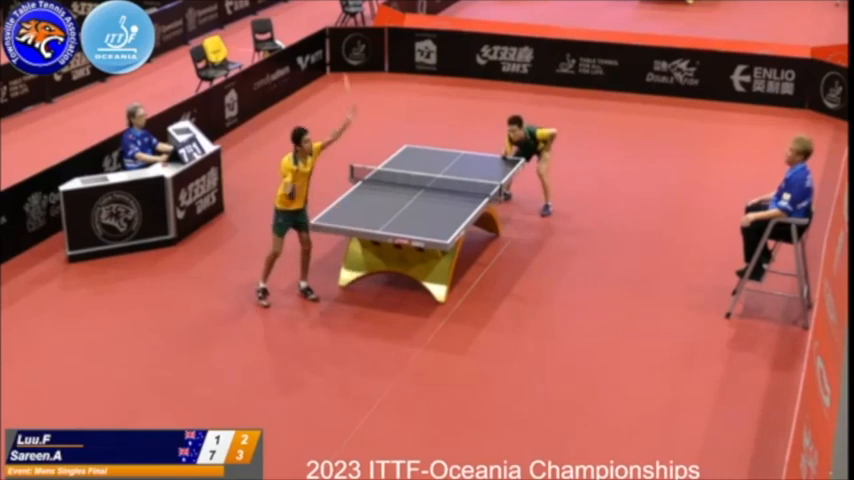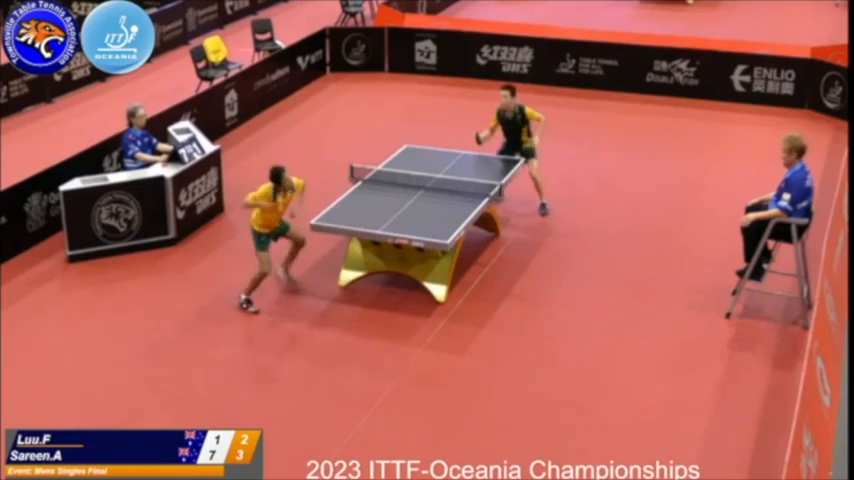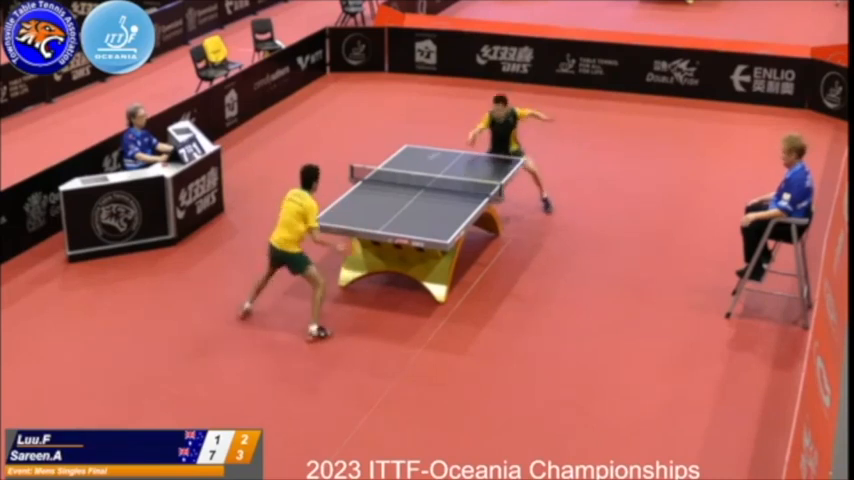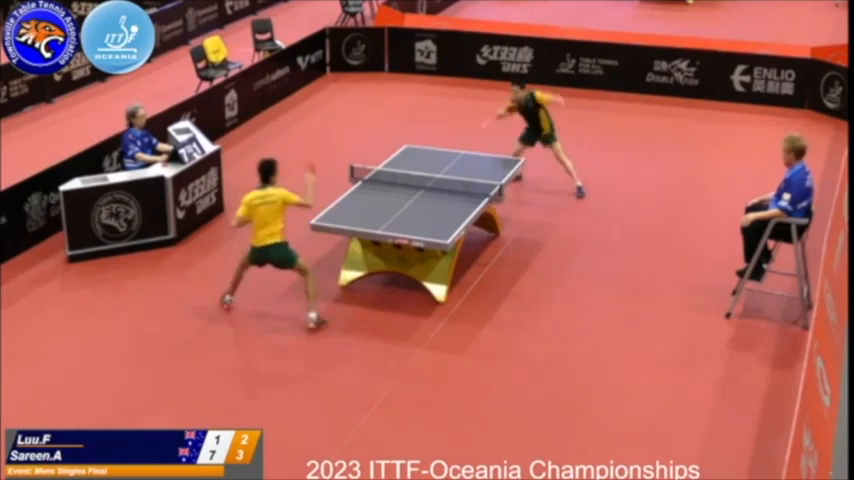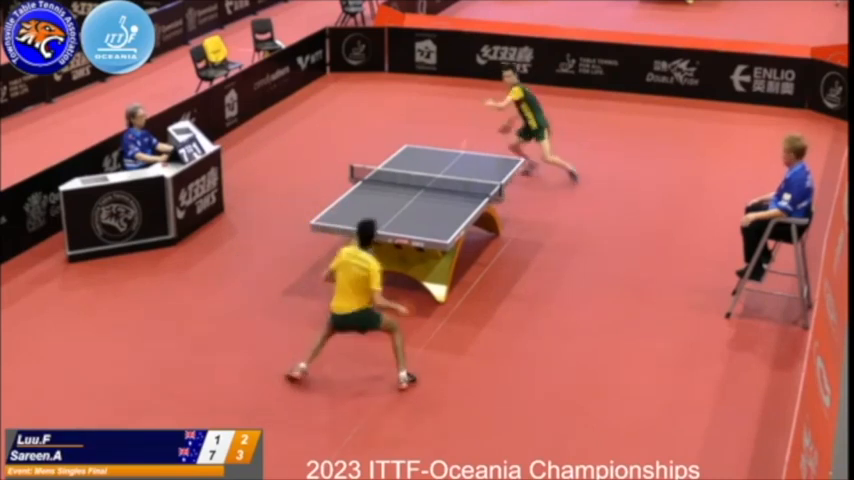
dt=1s
person 1, frame 1
left shoulder: (312, 151)
right shoulder: (287, 163)
left elbow: (332, 138)
right elbow: (286, 188)
left wrist: (347, 122)
right wrist: (289, 191)
left hip: (300, 208)
right hip: (284, 209)
left knee: (306, 246)
right knee: (276, 250)
left ankle: (303, 284)
right ankle: (262, 287)
person 1, frame 2
left shoulder: (295, 183)
right shoulder: (266, 190)
left elbow: (302, 186)
right elbow: (246, 202)
left wrist: (297, 208)
right wrist: (262, 204)
left hip: (277, 222)
right hip: (261, 228)
left knee: (300, 240)
right knee: (265, 270)
left ankle: (284, 272)
right ankle: (244, 298)
person 1, frame 3
left shoulder: (291, 194)
right shoulder: (311, 204)
right elbow: (315, 238)
right wrist: (335, 246)
left hip: (274, 245)
right hip: (291, 252)
left knee: (269, 272)
right knee: (319, 284)
left ankle: (248, 306)
right ankle: (314, 328)
person 1, frame 4
left shoulder: (249, 198)
right shoulder: (281, 194)
left elbow: (236, 223)
right elbow: (309, 204)
right wrist: (310, 183)
left hip: (259, 248)
right hip: (278, 247)
left knee: (242, 265)
right knee: (307, 273)
left ankle: (228, 298)
right ankle: (312, 316)
person 1, frame 5
left shoulder: (345, 253)
right shoulder: (372, 265)
left elbow: (326, 277)
right elbow: (378, 301)
right wrist: (397, 307)
left hip: (338, 312)
right hip: (360, 314)
left knee: (326, 336)
right knee: (395, 329)
left ankle: (301, 369)
right ankle: (403, 375)
person 2, frame 1
left shoulder: (799, 178)
right shoulder: (797, 170)
left elbow: (784, 211)
right elbow: (781, 193)
left wrist: (755, 216)
right wrist: (760, 199)
right hip: (789, 213)
left knee: (750, 226)
right knee: (751, 209)
left ankle: (757, 267)
right ankle: (764, 257)
person 2, frame 2
left shoulder: (797, 178)
right shoulder: (798, 170)
left elbow: (784, 211)
right elbow: (781, 193)
left wrist: (755, 216)
right wrist: (760, 199)
right hip: (791, 213)
left knee: (750, 226)
right knee: (751, 209)
left ankle: (756, 268)
right ankle: (764, 257)
person 2, frame 3
left shoulder: (797, 178)
right shoulder: (798, 170)
left elbow: (784, 211)
right elbow: (782, 194)
left wrist: (755, 216)
right wrist: (760, 199)
right hip: (791, 214)
left knee: (750, 226)
right knee: (751, 209)
left ankle: (756, 268)
right ankle: (763, 256)
person 2, frame 4
left shoulder: (797, 178)
right shoulder: (799, 170)
left elbow: (784, 211)
right elbow: (781, 194)
left wrist: (755, 216)
right wrist: (760, 199)
right hip: (792, 214)
left knee: (750, 226)
right knee: (751, 209)
left ankle: (757, 267)
right ankle: (764, 257)
person 2, frame 5
left shoulder: (797, 178)
right shoulder: (798, 170)
left elbow: (784, 211)
right elbow: (781, 194)
left wrist: (755, 216)
right wrist: (760, 199)
right hip: (791, 214)
left knee: (750, 226)
right knee: (751, 209)
left ankle: (756, 268)
right ankle: (764, 257)
person 3, frame 1
left shoulder: (534, 133)
right shoulder: (511, 137)
left elbow: (554, 132)
right elbow: (508, 153)
left wrist: (547, 149)
right wrist: (506, 154)
left hip: (541, 147)
right hip: (524, 148)
left knee: (541, 172)
left ankle: (548, 204)
right ankle: (506, 192)
person 3, frame 2
left shoulder: (524, 111)
right shoulder: (499, 113)
left elbow: (541, 119)
right elbow: (491, 130)
left wrist: (536, 136)
right wrist: (482, 137)
left hip: (526, 144)
right hip: (509, 144)
left knee: (533, 174)
left ankle: (543, 202)
person 3, frame 3
left shoulder: (514, 112)
right shoulder: (489, 116)
left elbow: (531, 113)
right elbow: (477, 131)
left wrist: (544, 118)
right wrist: (472, 137)
left hip: (513, 149)
right hip: (496, 151)
left knee: (532, 170)
left ankle: (544, 197)
person 3, frame 4
left shoulder: (535, 96)
right shoulder: (514, 102)
left elbow: (554, 98)
right elbow: (501, 115)
left wrist: (559, 100)
right wrist: (502, 113)
left hip: (546, 130)
right hip: (532, 130)
left knee: (560, 157)
right knee: (516, 153)
left ankle: (578, 185)
person 3, frame 5
left shoulder: (517, 89)
right shoulder: (518, 90)
left elbow: (502, 106)
left wrist: (492, 103)
right wrist: (512, 120)
left hip: (540, 125)
right hip: (530, 126)
left knee: (547, 158)
right knee: (513, 146)
left ankle: (570, 169)
right ankle: (530, 163)
